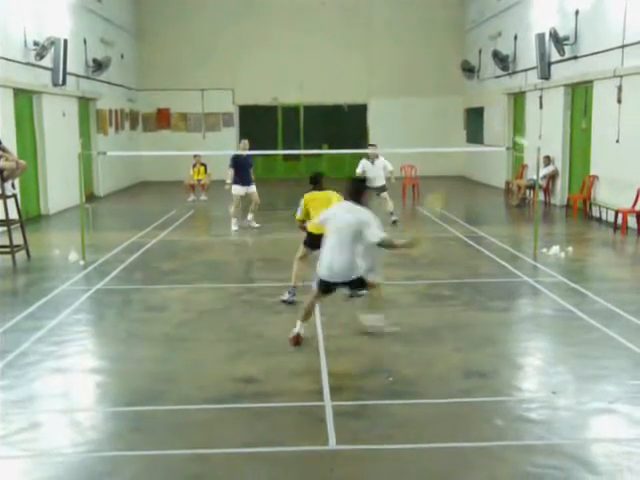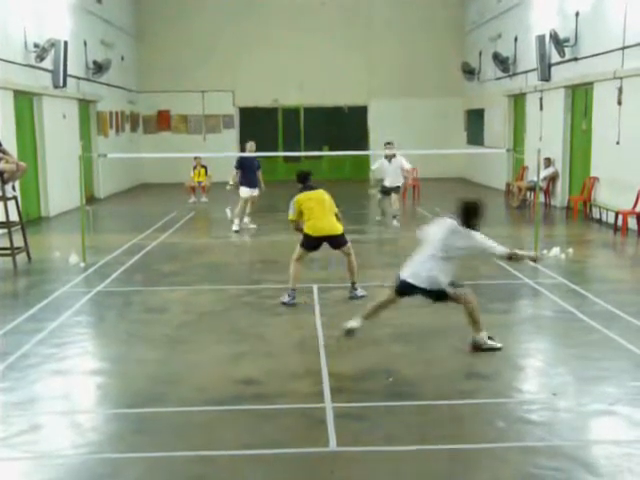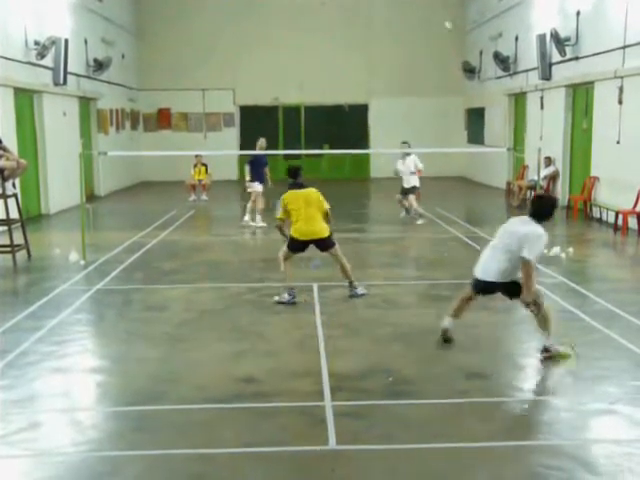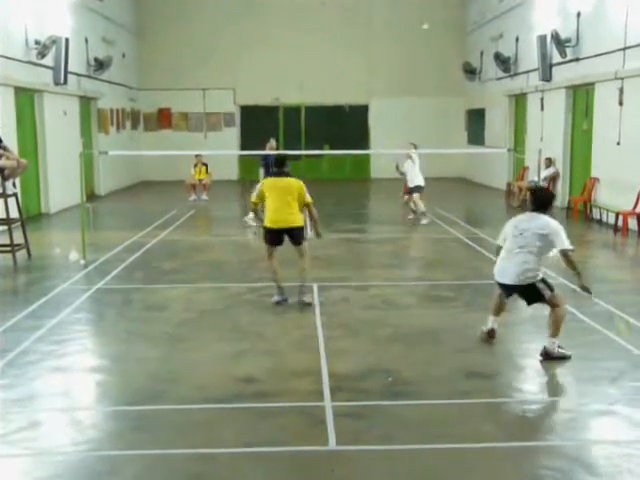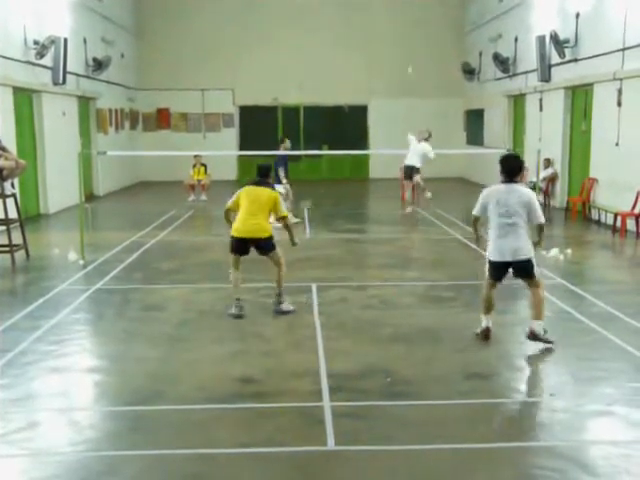
dt=0.3s
person 1, frame 1
left shoulder: (335, 209)
right shoulder: (366, 216)
left elbow: (315, 222)
right elbow: (383, 242)
right wrist: (403, 244)
left hip: (327, 268)
right hip: (348, 269)
left knee: (317, 295)
right knee: (374, 286)
left ankle: (298, 330)
person 1, frame 2
left shoulder: (442, 223)
right shoulder: (476, 240)
left elbow: (422, 236)
right elbow: (507, 255)
right wrist: (529, 256)
left hip: (411, 273)
right hip: (433, 280)
left knee: (391, 299)
right knee: (467, 298)
left ankle: (357, 322)
right ankle: (480, 339)
person 1, frame 3
left shoulder: (515, 221)
right shoulder: (539, 234)
right elbow: (526, 262)
right wrist: (527, 291)
left hip: (483, 269)
right hip: (503, 275)
left knee: (468, 295)
right knee: (536, 300)
left ankle: (447, 326)
right ankle: (548, 345)
person 1, frame 4
left shoulder: (514, 221)
right shoulder: (552, 226)
left elbow: (500, 247)
right elbow: (566, 254)
right wrist: (580, 278)
left hip: (502, 272)
right hip: (525, 276)
left knee: (502, 292)
right knee: (557, 305)
left ankle: (491, 327)
right ankle: (551, 347)
person 1, frame 5
left shoulder: (489, 193)
right shoulder: (528, 194)
left elbow: (475, 217)
right elbow: (540, 224)
left wrist: (476, 233)
right wrist: (539, 240)
left hip: (496, 251)
right hip: (521, 251)
left knee: (490, 286)
right knee: (536, 286)
left ankle: (485, 325)
right ankle: (537, 327)
person 2, frame 1
left shoulder: (306, 198)
right shoulder: (335, 195)
left elbow: (300, 224)
left hip: (315, 230)
left knee: (299, 259)
left ankle: (291, 293)
person 2, frame 2
left shoulder: (297, 199)
right shoulder: (324, 193)
left elbow: (295, 225)
right elbow: (338, 216)
left wrist: (305, 232)
left hip: (313, 232)
right hip: (334, 229)
left knee: (296, 259)
right knee: (349, 254)
left ankle: (291, 295)
right ankle: (354, 289)
person 2, frame 3
left shoulder: (285, 198)
right shoulder: (314, 192)
left elbow: (279, 224)
right elbow: (327, 214)
left wrist: (286, 237)
right wrist: (328, 228)
left hip: (299, 234)
right hip: (320, 232)
left knee: (283, 258)
right knee: (339, 257)
left ankle: (289, 294)
right ankle: (353, 288)
person 2, frame 4
left shoulder: (265, 183)
right shoulder: (298, 183)
left elbow: (254, 206)
right elbow: (310, 207)
left wrist: (262, 220)
right wrist: (316, 227)
left hip: (272, 223)
right hip: (294, 223)
left knee: (270, 256)
right knee: (302, 256)
left ankle: (280, 292)
right ankle: (303, 294)
person 2, frame 5
left shoulder: (243, 190)
right shoulder: (274, 195)
left elbow: (227, 211)
right elbow: (285, 221)
left wrist: (233, 226)
right wrist: (293, 238)
left hip: (239, 233)
right hip: (261, 233)
left knee: (235, 267)
right knee: (280, 263)
left ankle: (237, 304)
right ankle: (279, 302)
